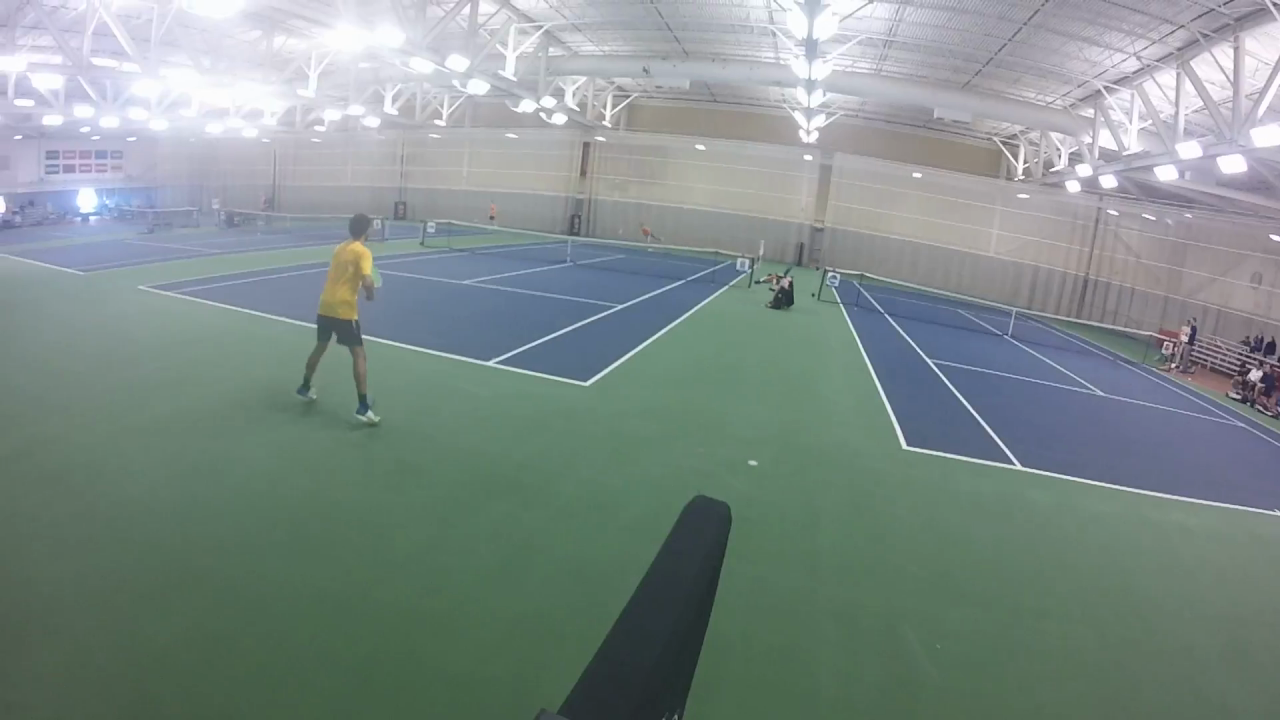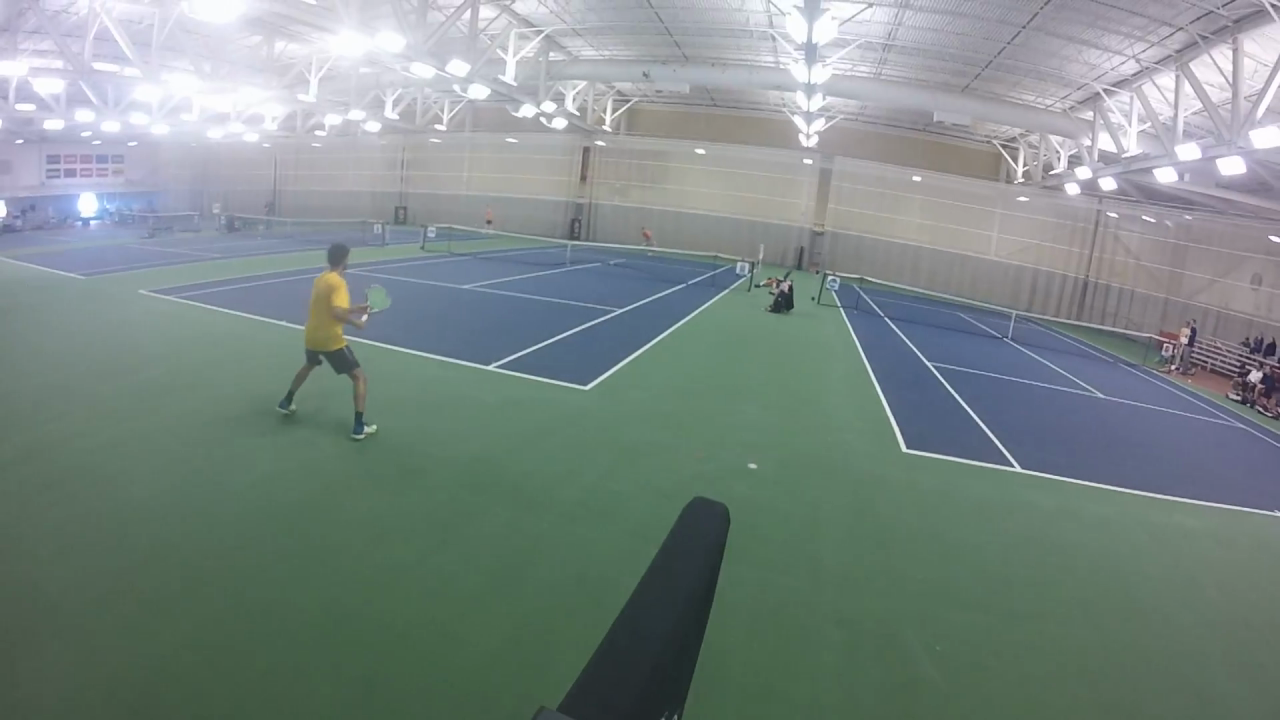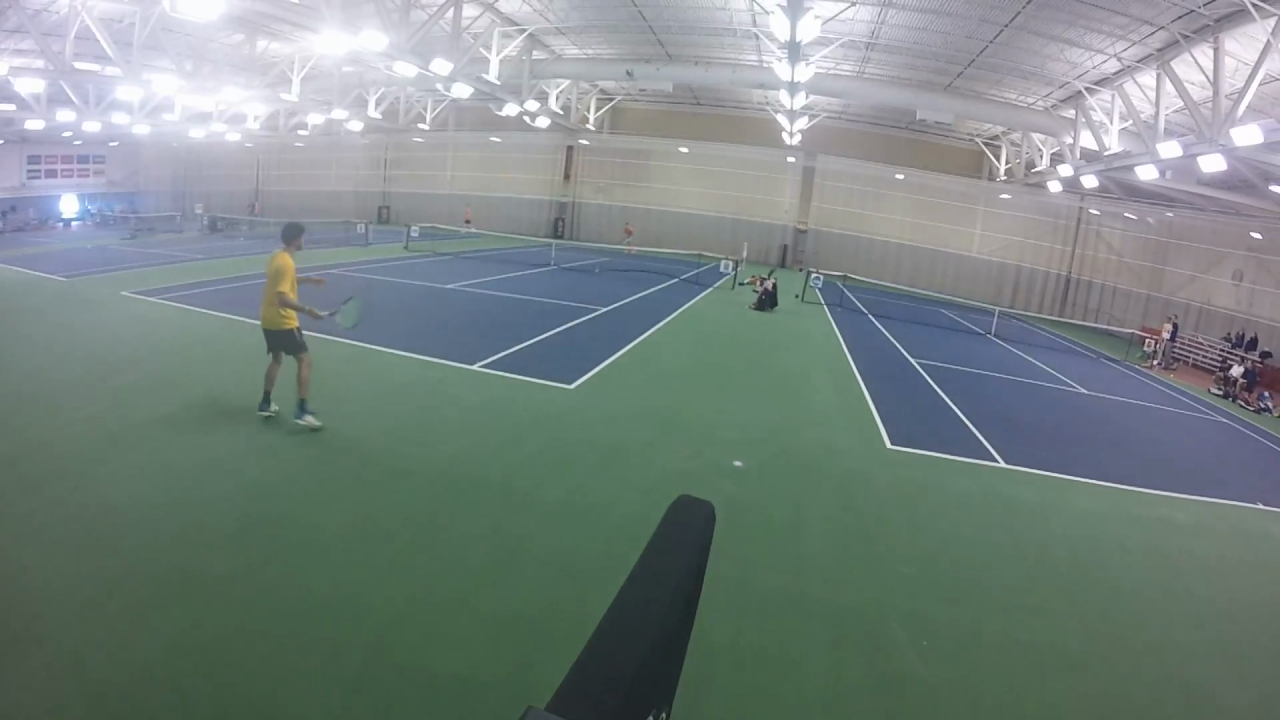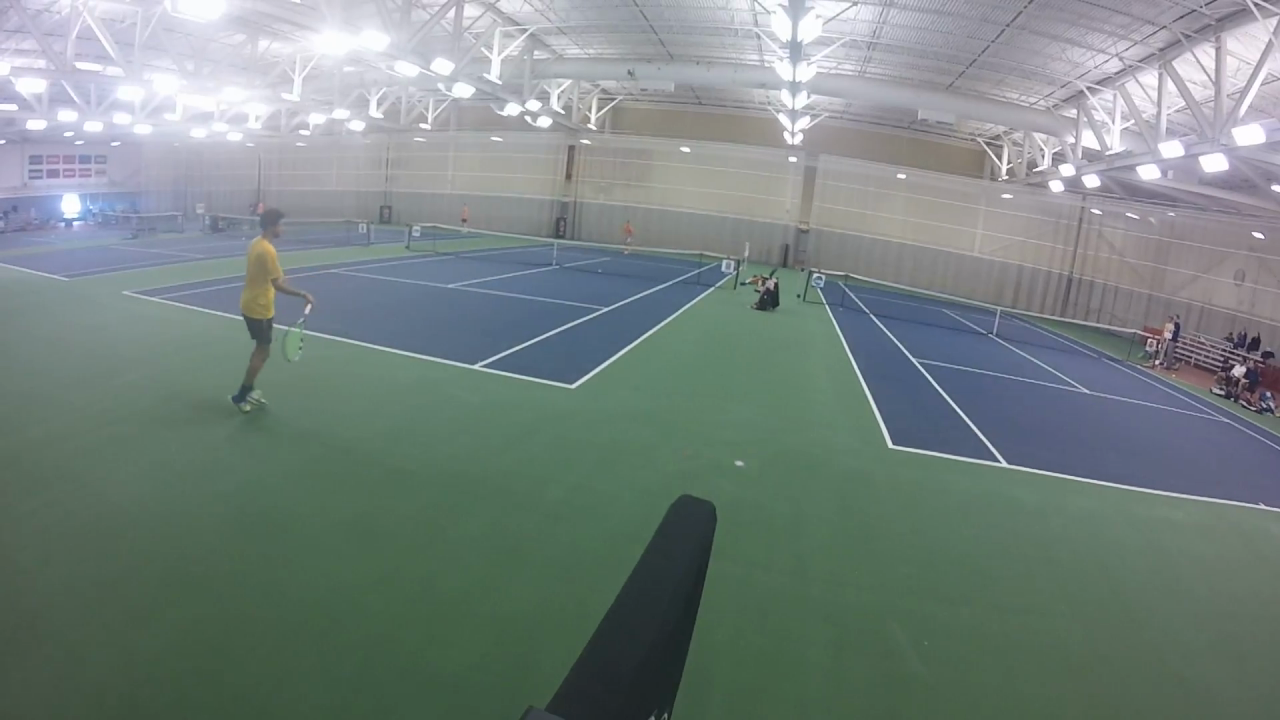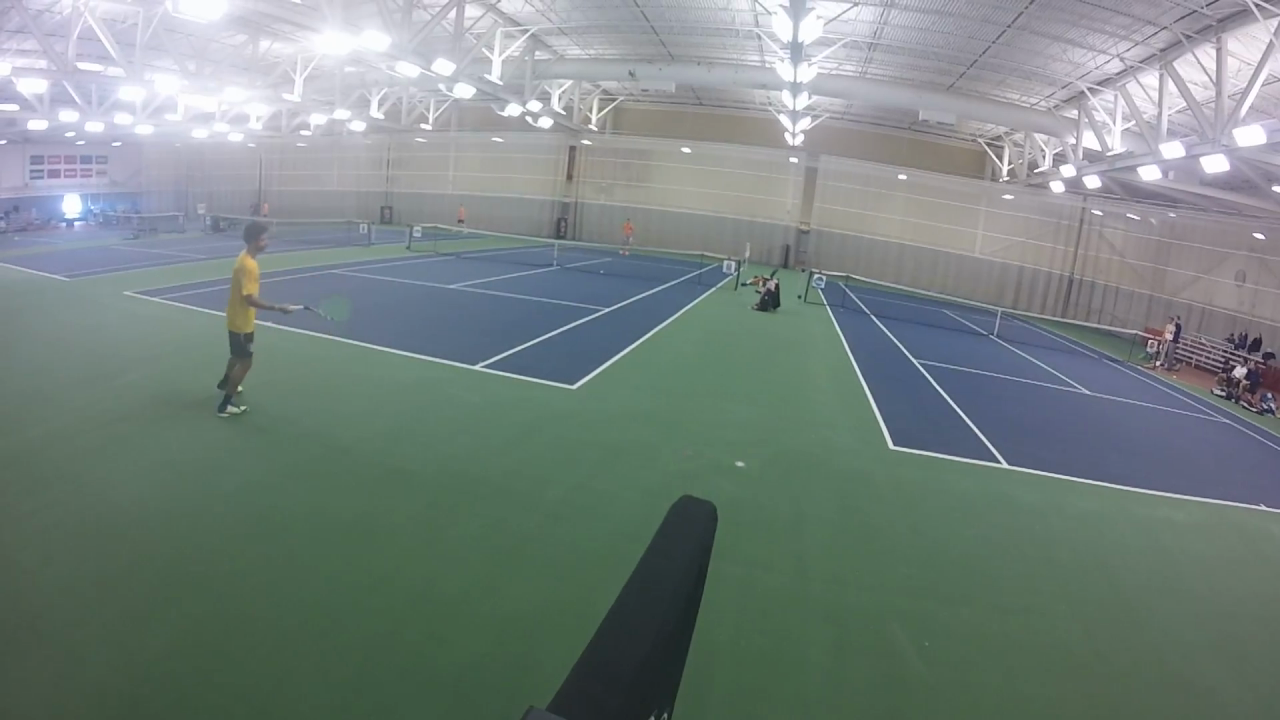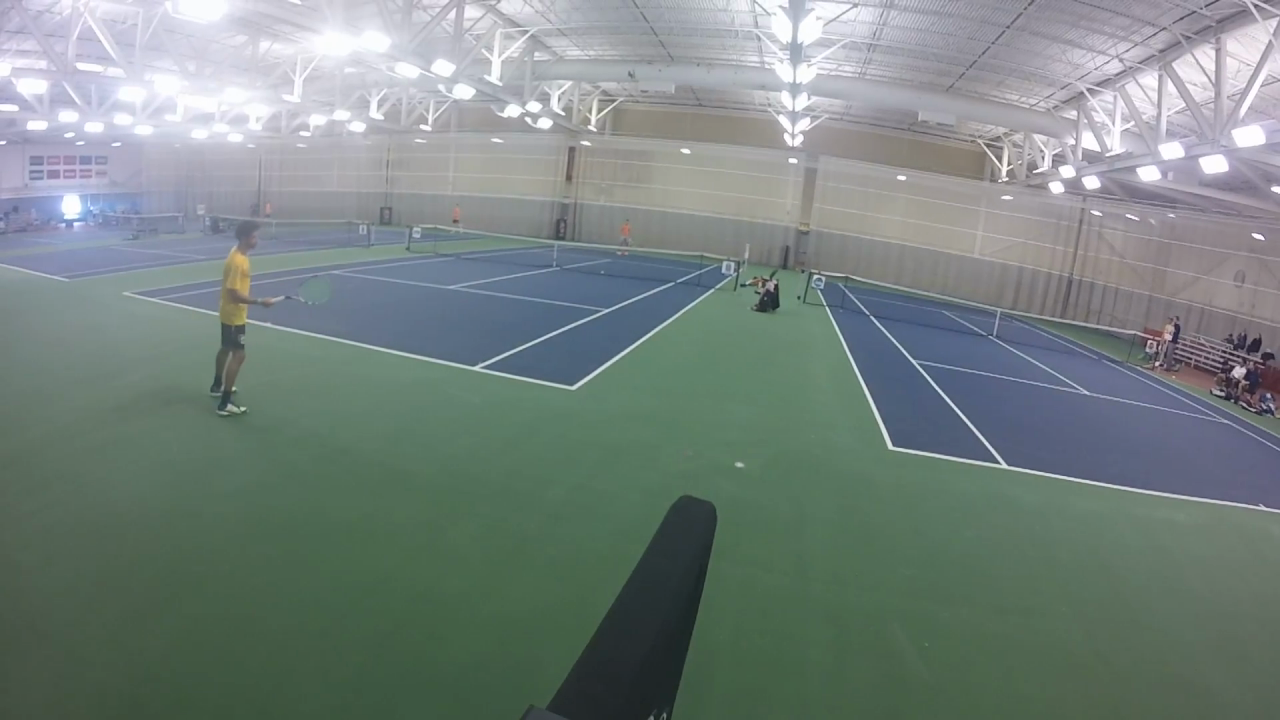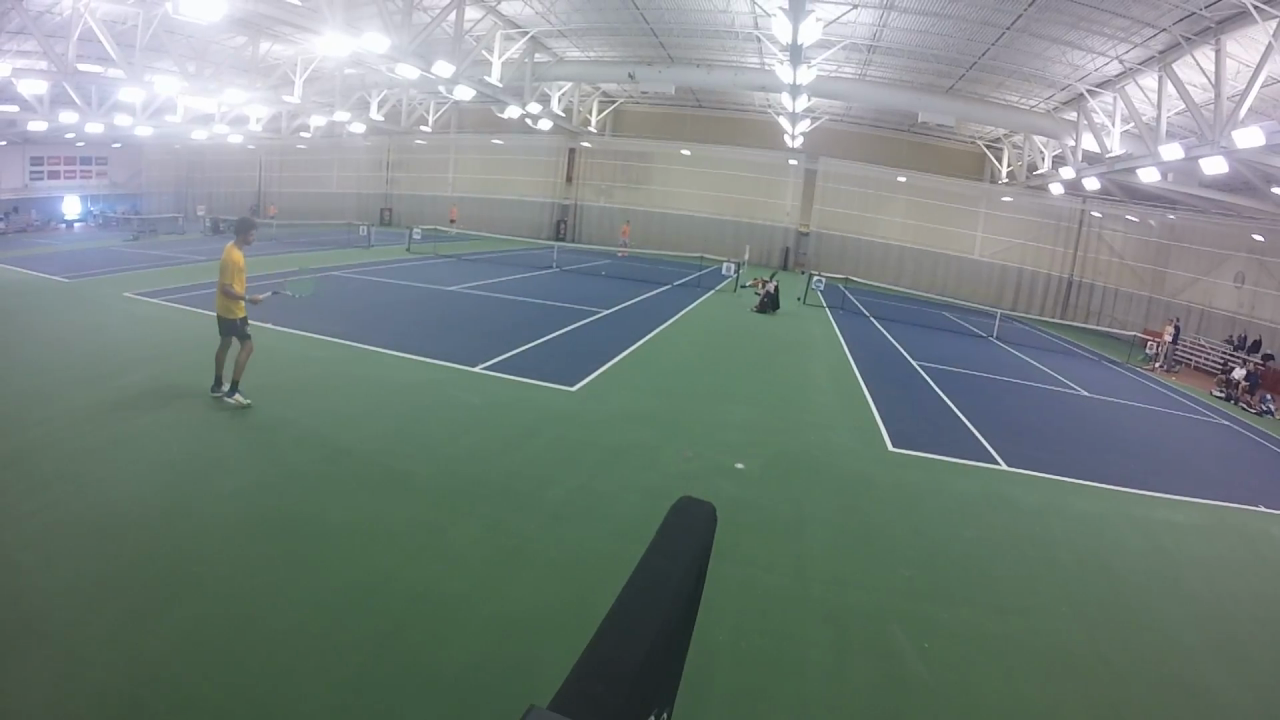
dt=0.2s
person 1, frame 1
left shoulder: (339, 249)
right shoulder: (363, 252)
right elbow: (367, 282)
left wrist: (356, 286)
right wrist: (370, 294)
left hip: (325, 307)
right hip: (344, 311)
left knee: (320, 347)
right knee: (359, 355)
left ankle: (305, 387)
right ankle: (363, 407)
person 1, frame 2
left shoulder: (320, 279)
right shoulder: (338, 283)
right elbow: (336, 312)
left wrist: (355, 310)
right wrist: (356, 322)
left hip: (311, 337)
right hip: (331, 340)
left knee: (308, 366)
right knee: (359, 377)
left ankle: (286, 402)
right ankle: (359, 426)
person 1, frame 3
left shoulder: (276, 256)
right shoulder: (287, 263)
right elbow: (282, 298)
left wrist: (308, 279)
right wrist: (308, 310)
left hip: (268, 320)
right hip: (284, 322)
left knee: (276, 359)
right knee: (304, 361)
left ankle: (265, 404)
right ankle: (303, 411)
person 1, frame 4
left shoulder: (256, 244)
right shoulder: (268, 251)
right elbow: (277, 284)
left wrist: (277, 272)
right wrist: (301, 294)
left hip: (249, 306)
right hip: (260, 309)
left knee: (261, 347)
right knee: (263, 352)
left ankle: (249, 390)
right ankle: (241, 395)
person 1, frame 5
left shoulder: (245, 258)
right shoulder: (247, 265)
right elbow: (250, 299)
right wrist: (277, 308)
left hip: (237, 316)
right hip: (241, 321)
left knee: (239, 355)
right knee: (245, 362)
left ankle: (225, 383)
right ankle: (225, 405)
person 1, frame 6
left shoulder: (239, 253)
right shoulder: (237, 261)
right elbow: (234, 294)
left wrist: (254, 301)
right wrist: (260, 302)
left hip: (231, 312)
right hip: (233, 315)
left knee: (226, 348)
right knee: (238, 355)
left ankle: (217, 385)
right ankle: (224, 403)
person 1, frame 7
left shoulder: (233, 248)
right shoulder: (233, 256)
right elbow: (225, 289)
left wrist: (244, 297)
right wrist: (248, 298)
left hip: (224, 309)
right hip: (233, 310)
left knee: (225, 344)
right knee: (247, 346)
left ankle: (218, 386)
right ankle: (233, 391)
